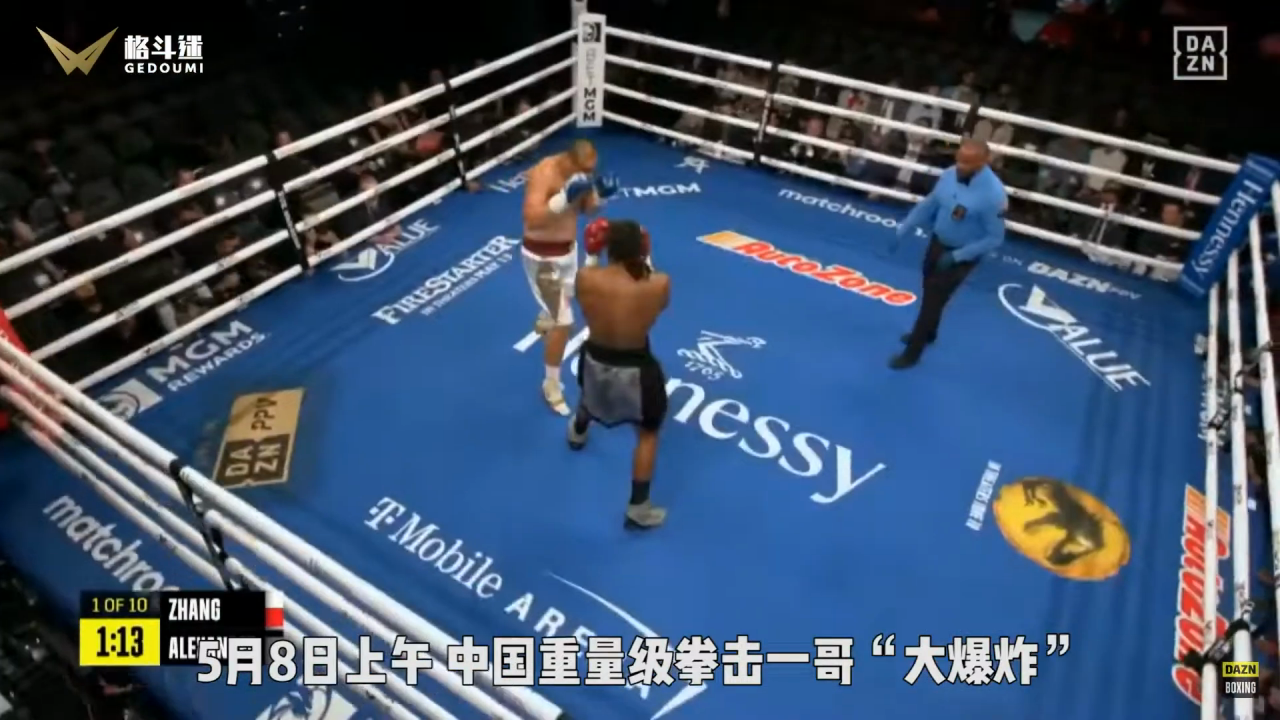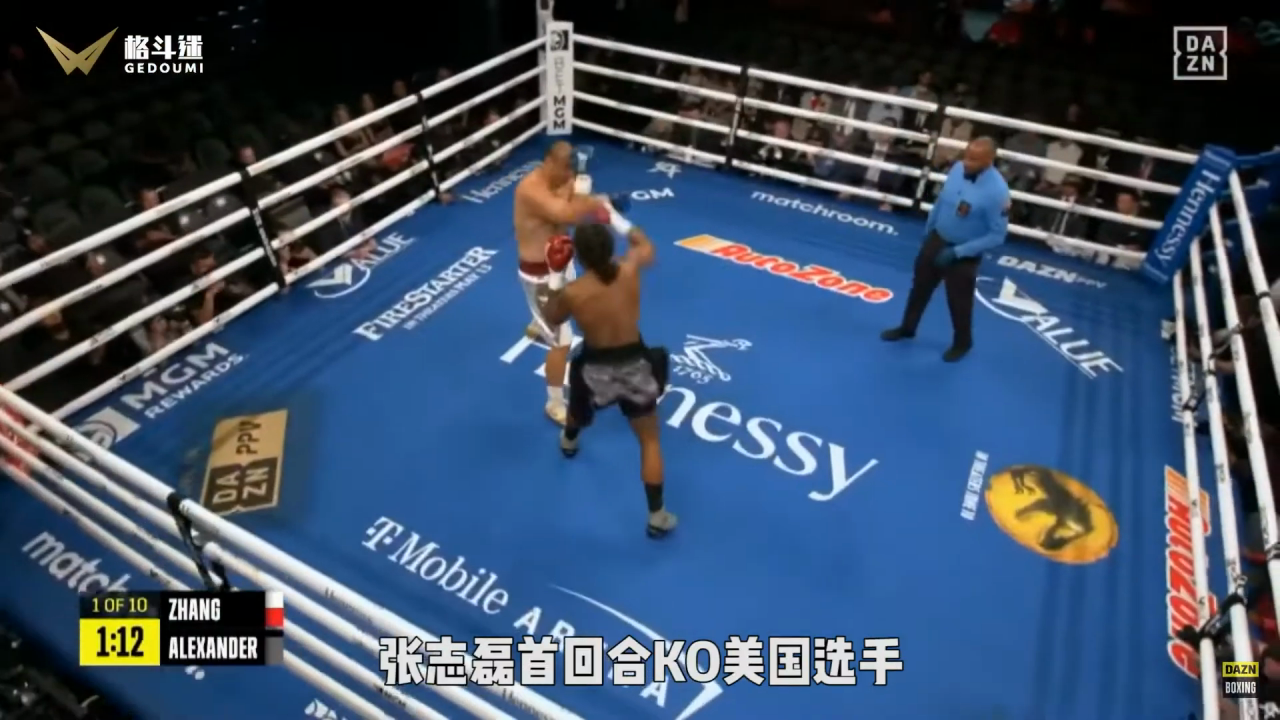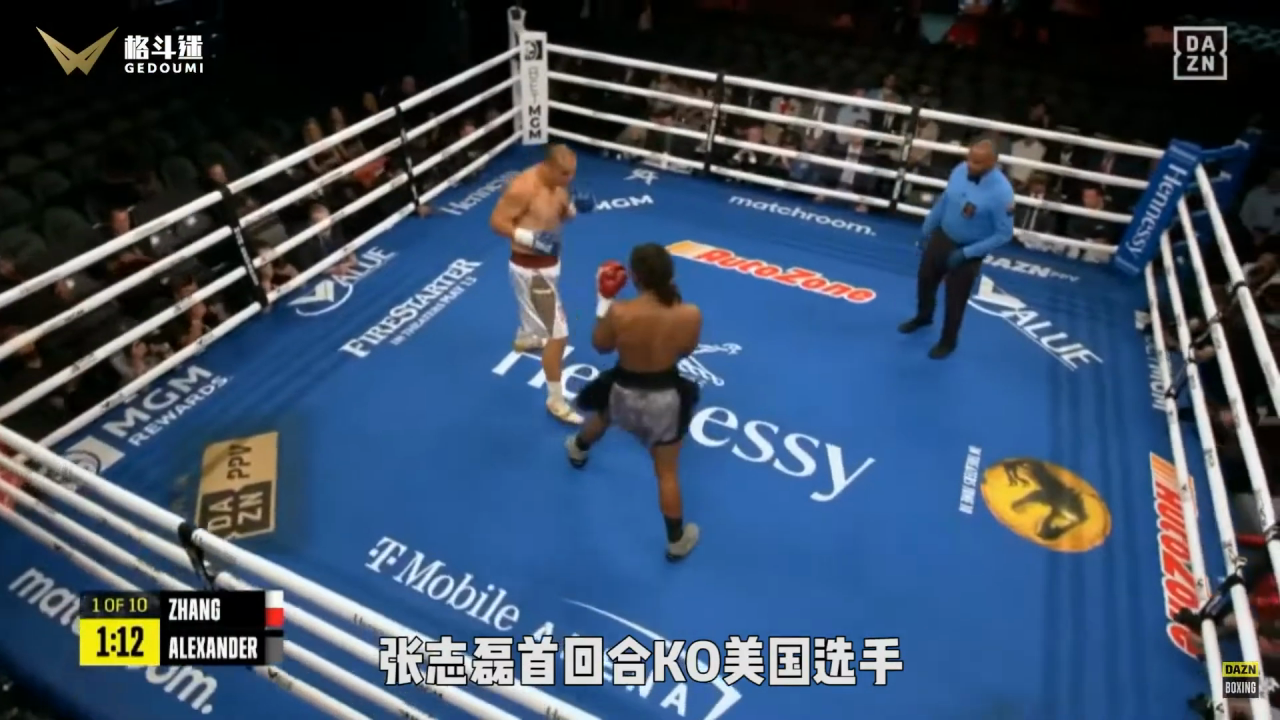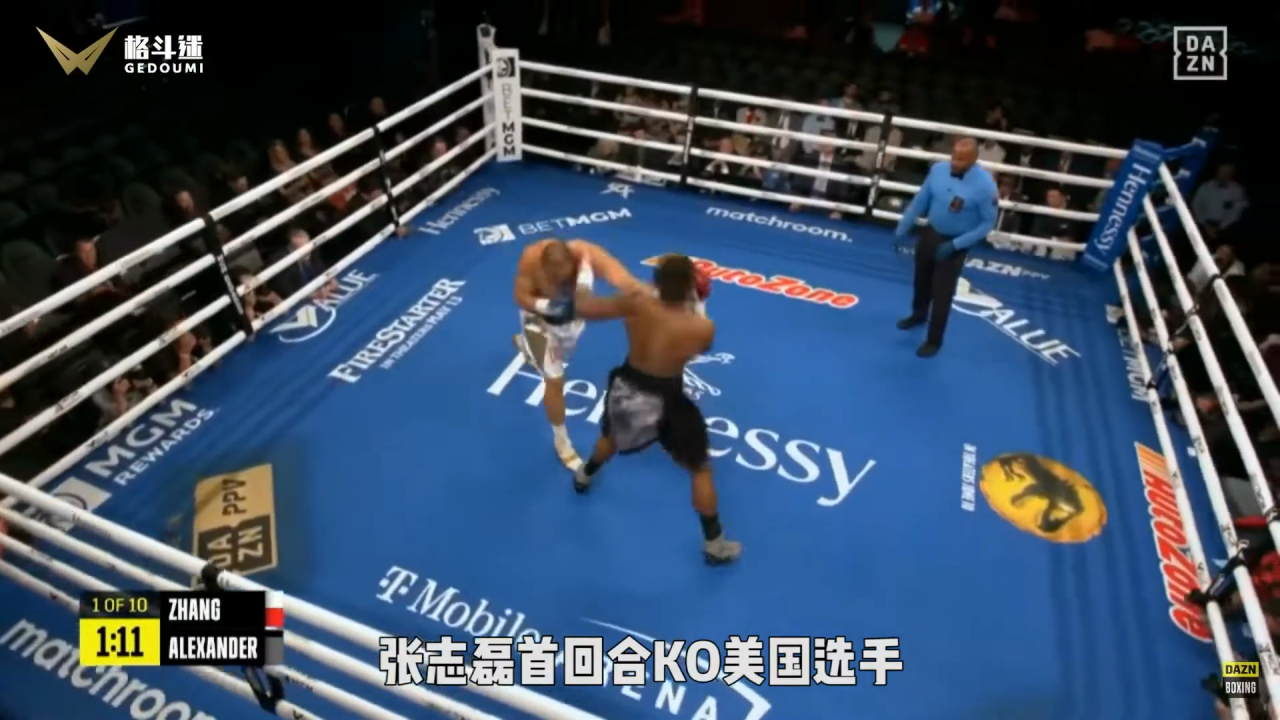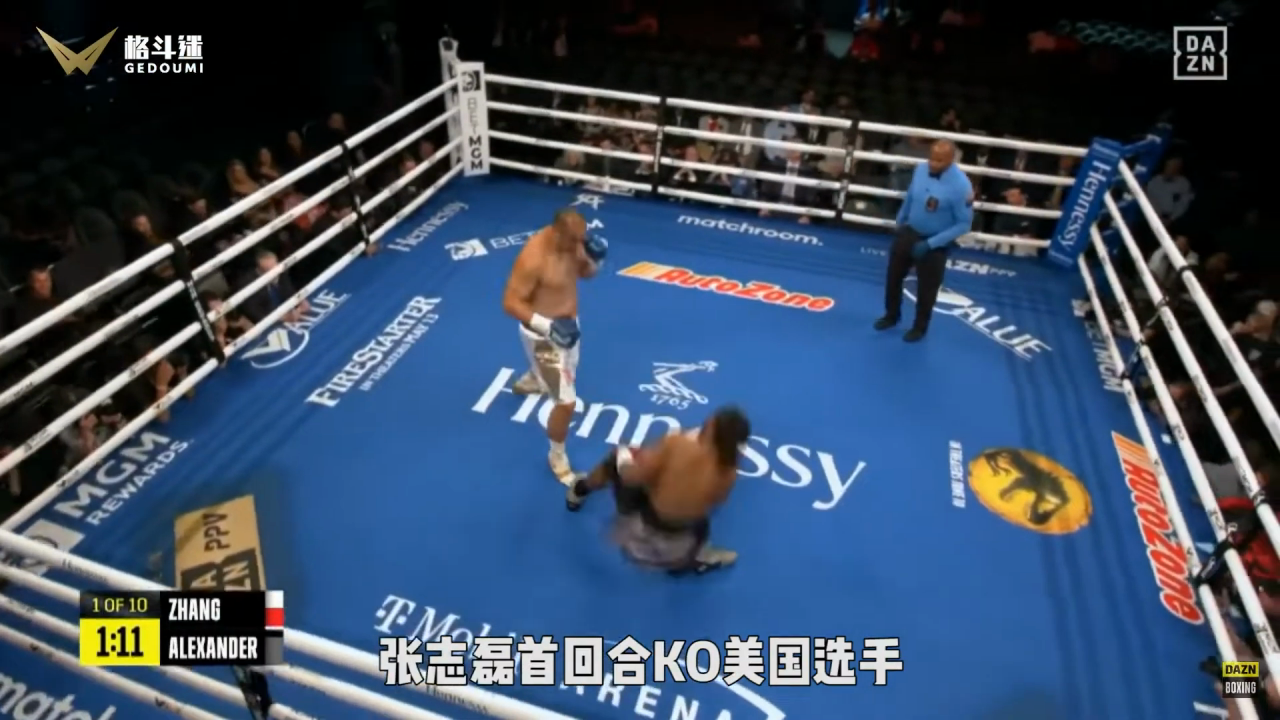
dt=0.4s
person 1, frame 1
left shoulder: (588, 278)
right shoulder: (659, 285)
right wrist: (646, 260)
left hip: (597, 362)
right hip: (634, 371)
left knee: (591, 395)
right knee: (648, 435)
left ankle: (578, 434)
right ankle: (638, 508)
person 1, frame 2
left shoulder: (572, 293)
right shoulder: (630, 270)
left elbow: (552, 318)
right elbow: (646, 245)
left wrist: (556, 271)
right wrist: (614, 217)
left hip: (595, 369)
right hip: (634, 367)
left knee: (579, 408)
right knee: (649, 441)
left ankle: (569, 441)
right ankle: (658, 517)
person 1, frame 3
left shoulder: (619, 313)
right shoulder: (690, 315)
left elbow: (601, 345)
left wrist: (604, 298)
left hip: (624, 390)
right hip: (666, 396)
left knee: (601, 414)
right knee: (667, 472)
left ankle: (578, 450)
right ankle: (677, 541)
person 1, frame 4
left shoulder: (638, 301)
right shoulder: (702, 327)
left elbow: (586, 309)
right wrist: (699, 302)
left hip: (625, 389)
right hip: (664, 403)
left knee: (613, 435)
right knee: (700, 470)
left ankle: (584, 476)
right ankle: (714, 543)
person 1, frame 5
left shoulder: (677, 445)
right shoulder: (728, 475)
left elbow: (633, 477)
left wrist: (623, 459)
left hip: (644, 532)
right hip: (677, 546)
left knee: (616, 463)
left ankle: (577, 493)
right ankle: (702, 555)
person 2, frame 1
left shoulder: (580, 172)
right shoulder: (544, 174)
left elbow: (588, 209)
right elbow: (532, 220)
left wrist: (601, 193)
right wrist: (565, 195)
left hip: (568, 247)
right hip: (543, 255)
left knee: (566, 291)
right knee: (563, 322)
left ankle: (544, 321)
right ankle: (552, 386)
person 2, frame 2
left shoulder: (564, 180)
right shoulder: (531, 189)
left elbow: (586, 208)
right elbow: (568, 215)
left wrist: (604, 205)
right wrist: (582, 178)
right hip: (540, 275)
right knee: (562, 342)
left ankle: (538, 325)
right ankle: (556, 405)
person 2, frame 3
left shoulder: (556, 181)
right shoulder: (524, 187)
left elbow: (562, 213)
right elbow: (497, 221)
left wrist: (576, 206)
right wrist: (533, 240)
left hip: (548, 260)
right hip: (531, 267)
left knee: (534, 305)
right knee: (557, 334)
left ankle: (526, 337)
right ankle: (556, 400)
person 2, frame 4
left shoulder: (585, 253)
right shoulder: (531, 258)
left elbow: (624, 281)
right elbow: (521, 297)
right wrist: (549, 307)
left hip: (574, 315)
right hip: (541, 317)
left knee: (561, 351)
right knee: (554, 380)
left ankle: (526, 343)
right ankle: (562, 442)
person 2, frame 5
left shoulder: (571, 237)
right shoulder: (533, 257)
left elbow: (586, 273)
right elbow: (511, 304)
left wrist: (595, 257)
right wrist: (548, 328)
left hip: (568, 321)
right hip: (543, 334)
left knee: (565, 367)
right knee: (566, 401)
left ankle: (530, 381)
right ankle: (557, 455)
person 3, frame 1
left shoulder: (993, 193)
right shoulder: (950, 174)
left elbow: (995, 238)
right elbow: (928, 205)
left wrist: (956, 256)
right wrist: (902, 231)
left hip: (963, 256)
right hip: (938, 243)
left knee: (933, 299)
right knee: (930, 293)
left ankle: (912, 352)
right ankle: (926, 333)
person 3, frame 2
left shoulder: (997, 191)
right shoulder: (957, 169)
left elbow: (997, 236)
left wrist: (957, 252)
right wrist: (928, 231)
left hip: (965, 254)
right hip: (937, 240)
left knee: (959, 302)
right knee: (920, 286)
left ankle: (962, 343)
right ankle: (907, 327)
person 3, frame 3
left shoulder: (1001, 192)
right shoulder: (960, 171)
left elbow: (1004, 234)
left wrist: (966, 253)
right wrist: (927, 230)
left hip: (969, 251)
right hip: (941, 237)
left knee: (955, 298)
right knee: (925, 279)
left ankle: (948, 341)
right ankle: (923, 316)
person 3, frame 4
left shoulder: (985, 184)
right shoulder: (938, 169)
left elbow: (988, 223)
right elbow: (919, 201)
left wrist: (955, 244)
right wrist: (901, 230)
left hip: (955, 243)
right hip: (930, 234)
left knee: (942, 291)
right knee: (922, 279)
left ankle: (934, 339)
right ankle: (919, 314)
person 3, frame 5
left shoulder: (960, 186)
right shoulder: (921, 170)
left elbow: (964, 224)
left wrist: (930, 243)
right wrist: (899, 224)
left hip: (935, 244)
right hip: (909, 233)
left knee: (926, 287)
right knee: (894, 274)
left ankle: (920, 326)
right ankle: (892, 314)
